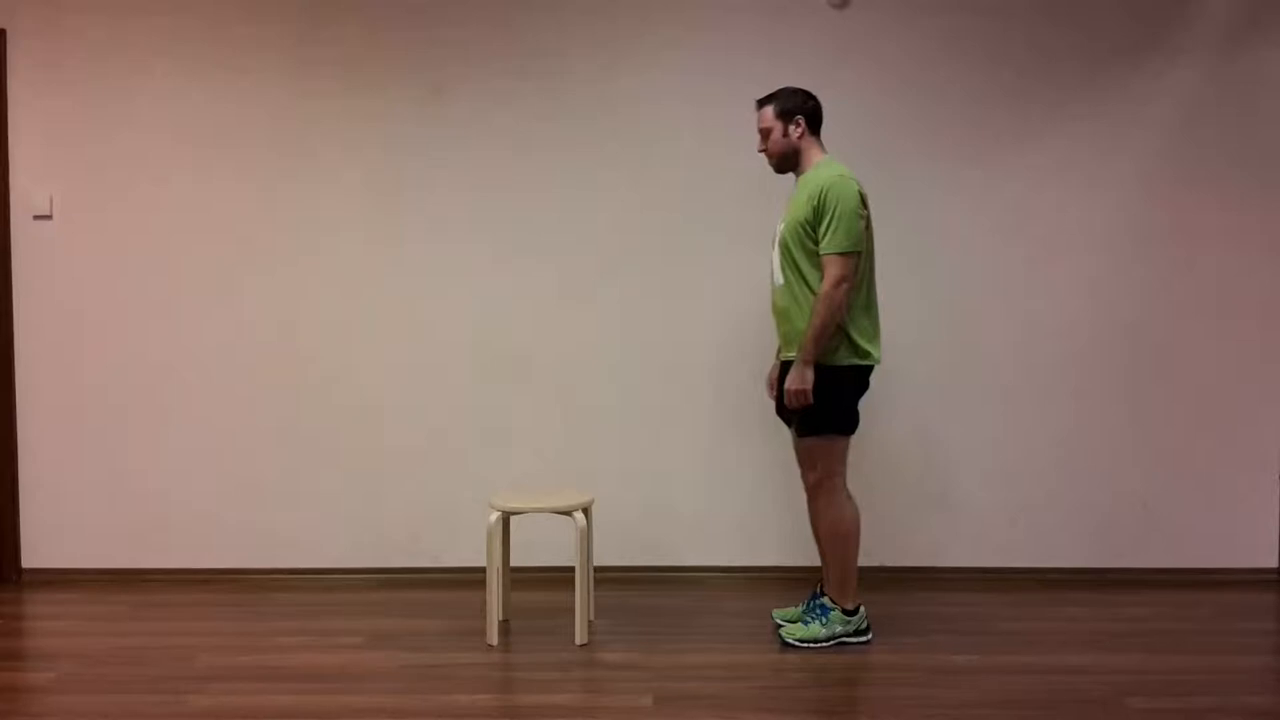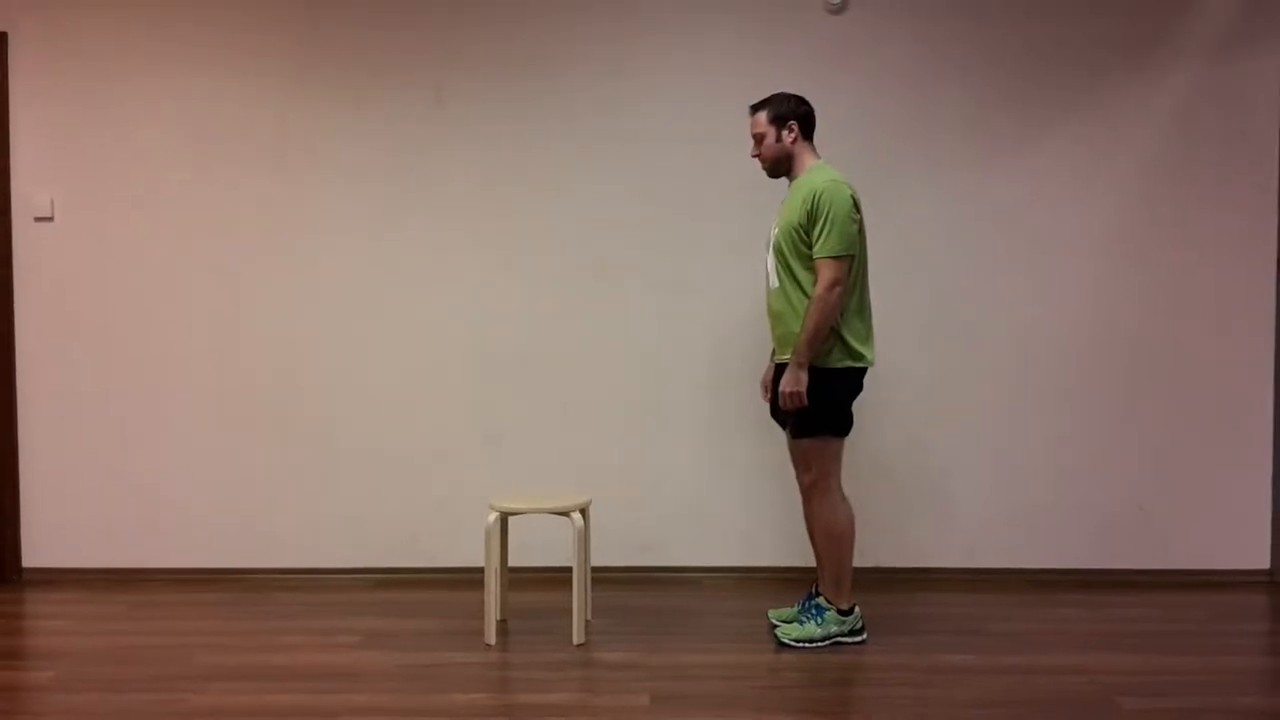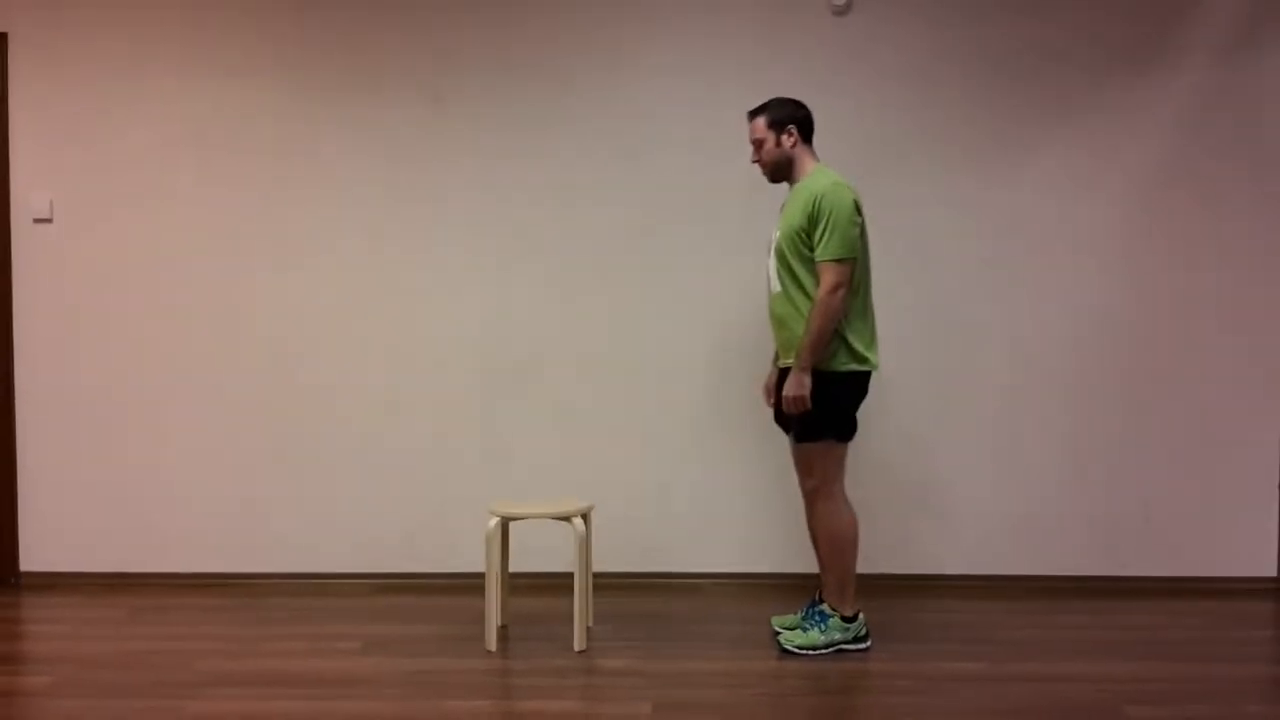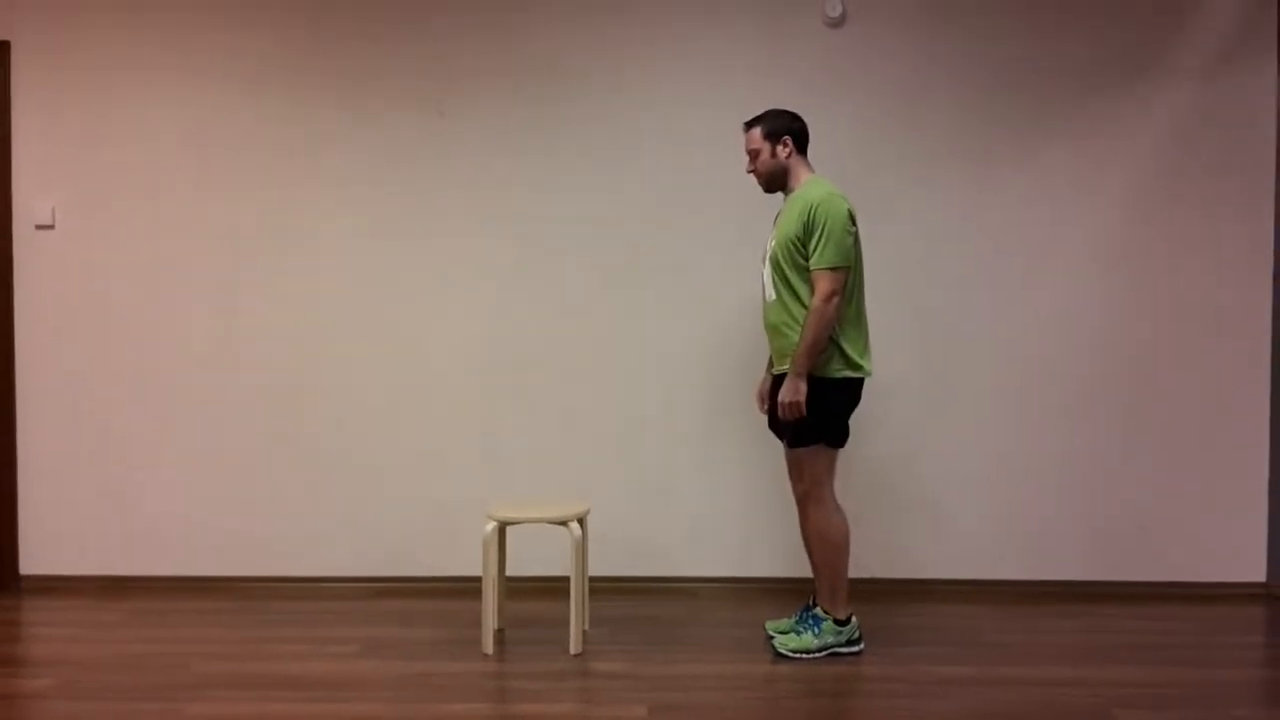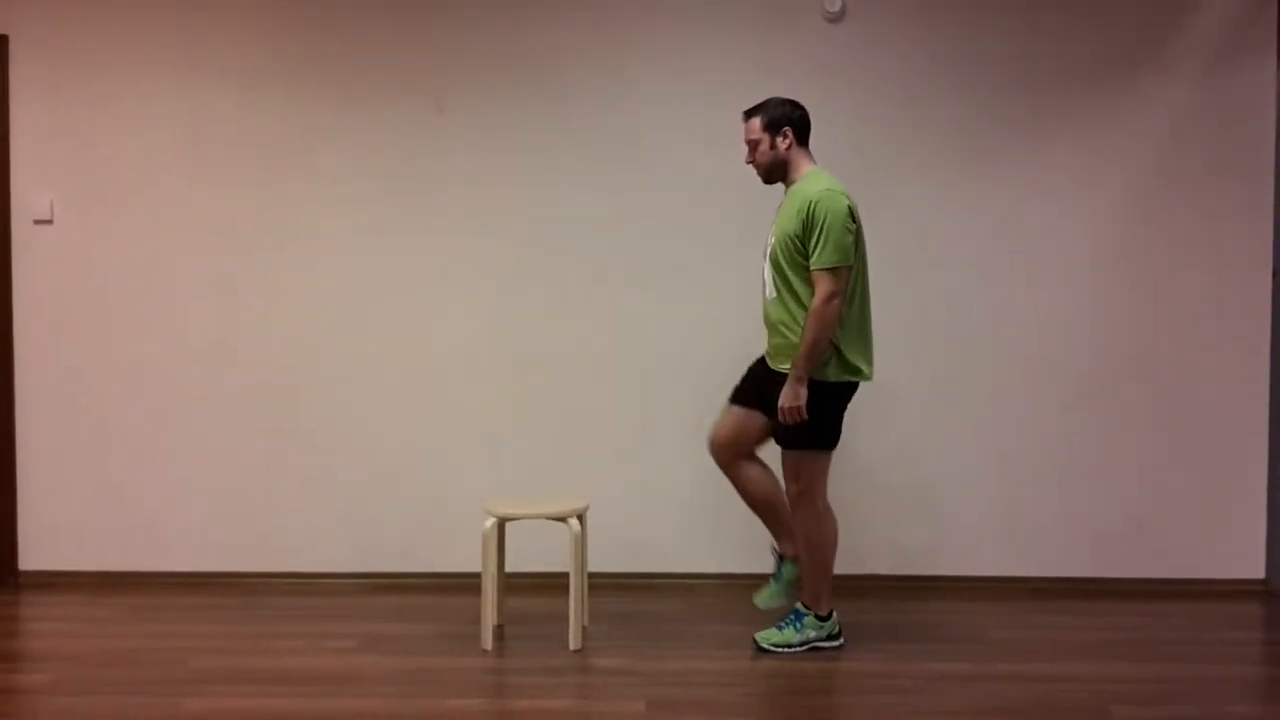
dt=1s
person 1, frame 1
left shoulder: (835, 187)
right shoulder: (807, 188)
left elbow: (837, 284)
left wrist: (805, 363)
right wrist: (784, 359)
left hip: (828, 365)
right hip: (807, 362)
left knee: (827, 484)
right knee: (817, 483)
left ankle: (846, 612)
right ankle: (831, 597)
person 1, frame 2
left shoulder: (827, 191)
right shoulder: (798, 193)
left elbow: (831, 287)
left wrist: (799, 366)
right wrist: (778, 361)
left hip: (823, 368)
right hip: (803, 364)
left knee: (822, 484)
right knee: (811, 483)
left ankle: (842, 611)
right ankle: (826, 597)
person 1, frame 3
left shoulder: (829, 195)
right shoulder: (798, 198)
left elbow: (833, 291)
left wrist: (802, 369)
right wrist: (780, 365)
left hip: (828, 372)
right hip: (805, 368)
left knee: (825, 490)
right knee: (814, 489)
left ankle: (846, 618)
right ankle: (829, 604)
person 1, frame 4
left shoulder: (824, 204)
right shoulder: (791, 208)
left elbow: (827, 298)
left wrist: (798, 375)
right wrist: (773, 372)
left hip: (821, 377)
right hip: (798, 373)
left knee: (815, 493)
right knee: (807, 493)
left ankle: (839, 622)
right ankle: (823, 607)
person 1, frame 5
left shoulder: (825, 201)
right shoulder: (793, 197)
left elbow: (828, 298)
left wrist: (799, 380)
right wrist: (777, 369)
left hip: (817, 374)
right hip: (782, 362)
left knee: (804, 491)
right knee: (725, 443)
left ankle: (819, 617)
right ankle: (793, 556)
